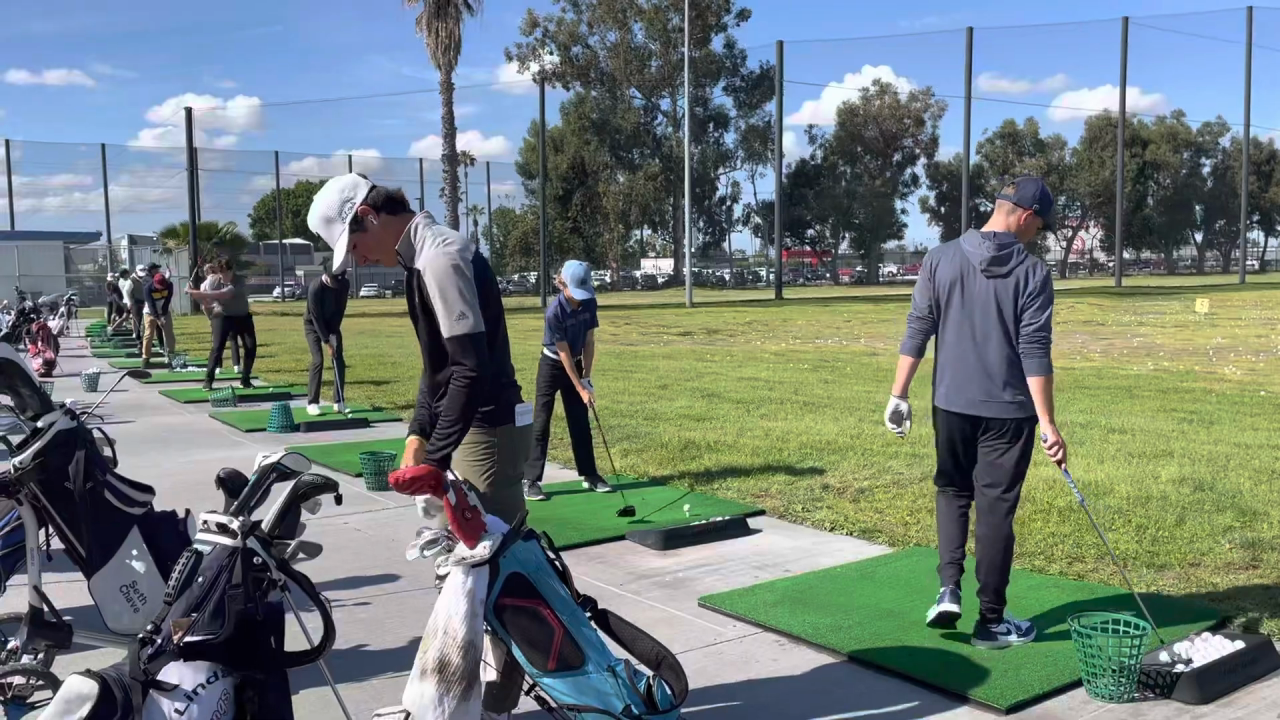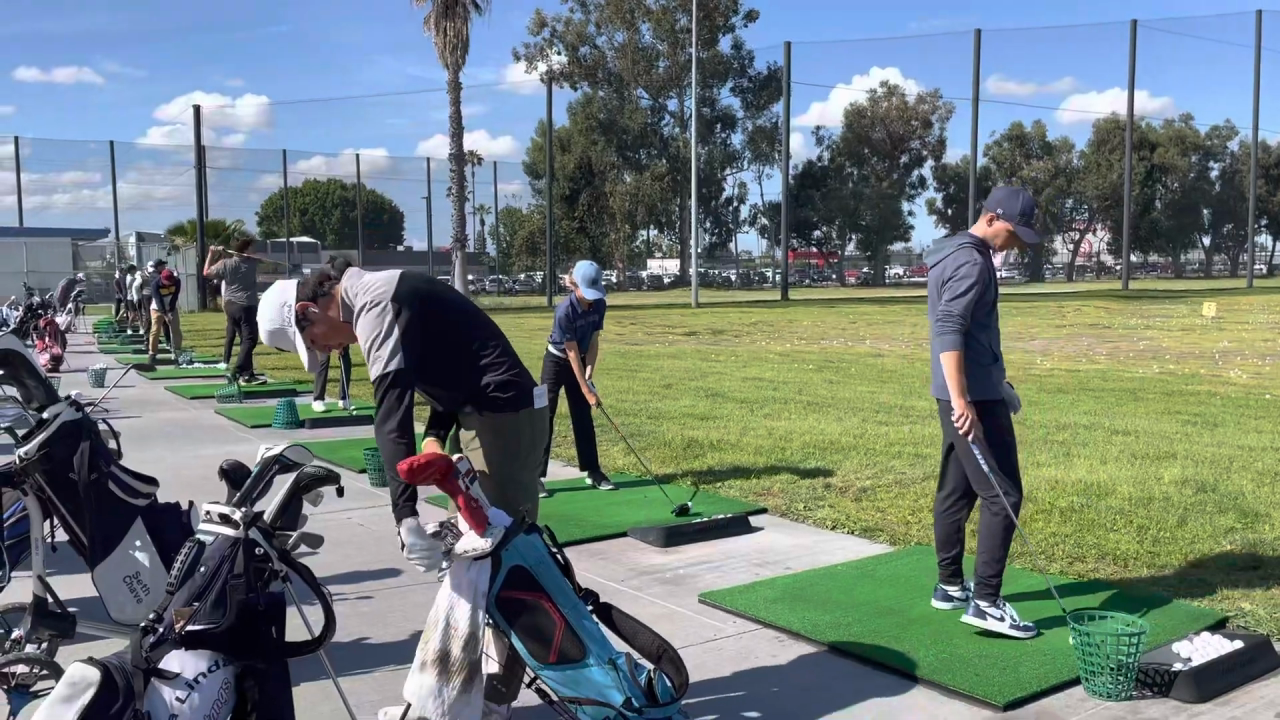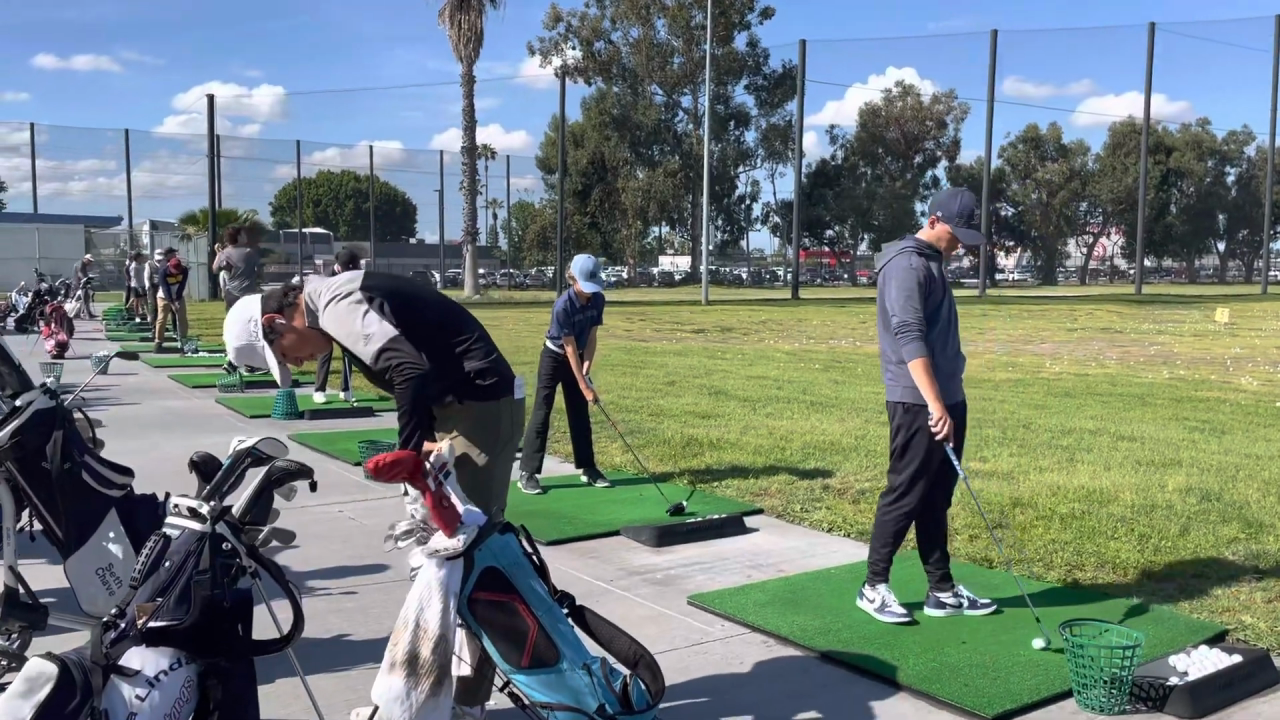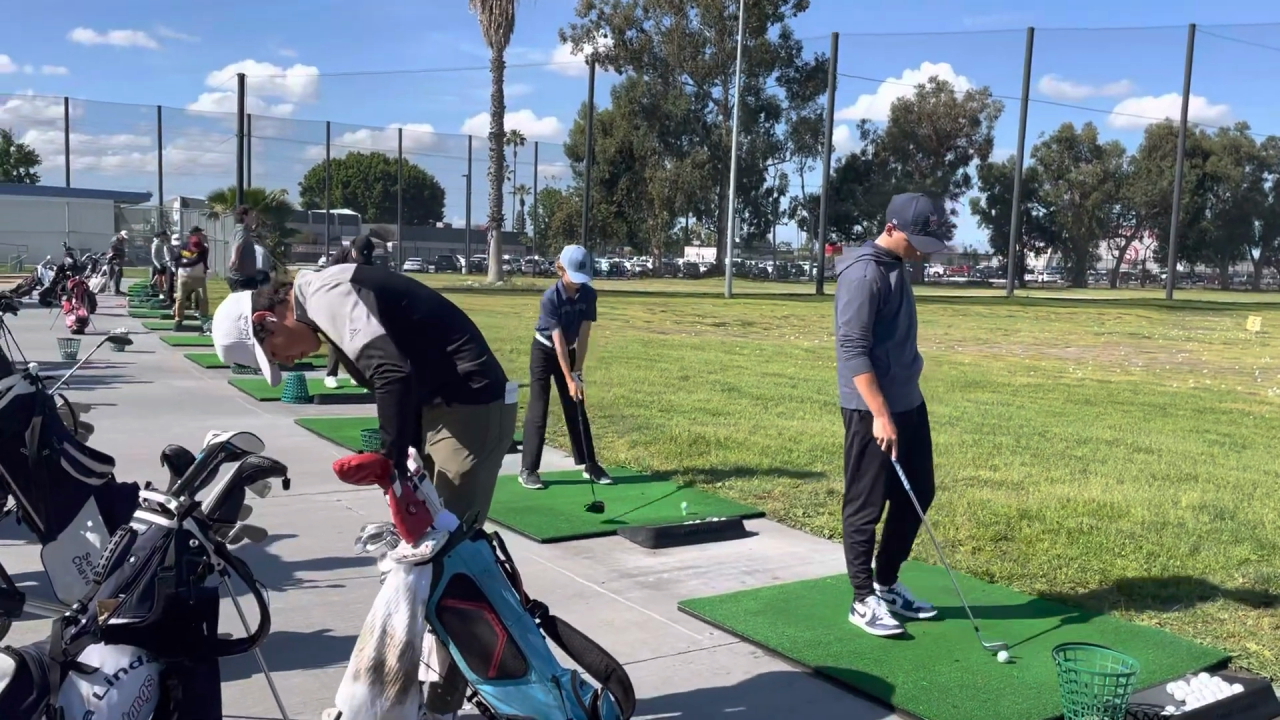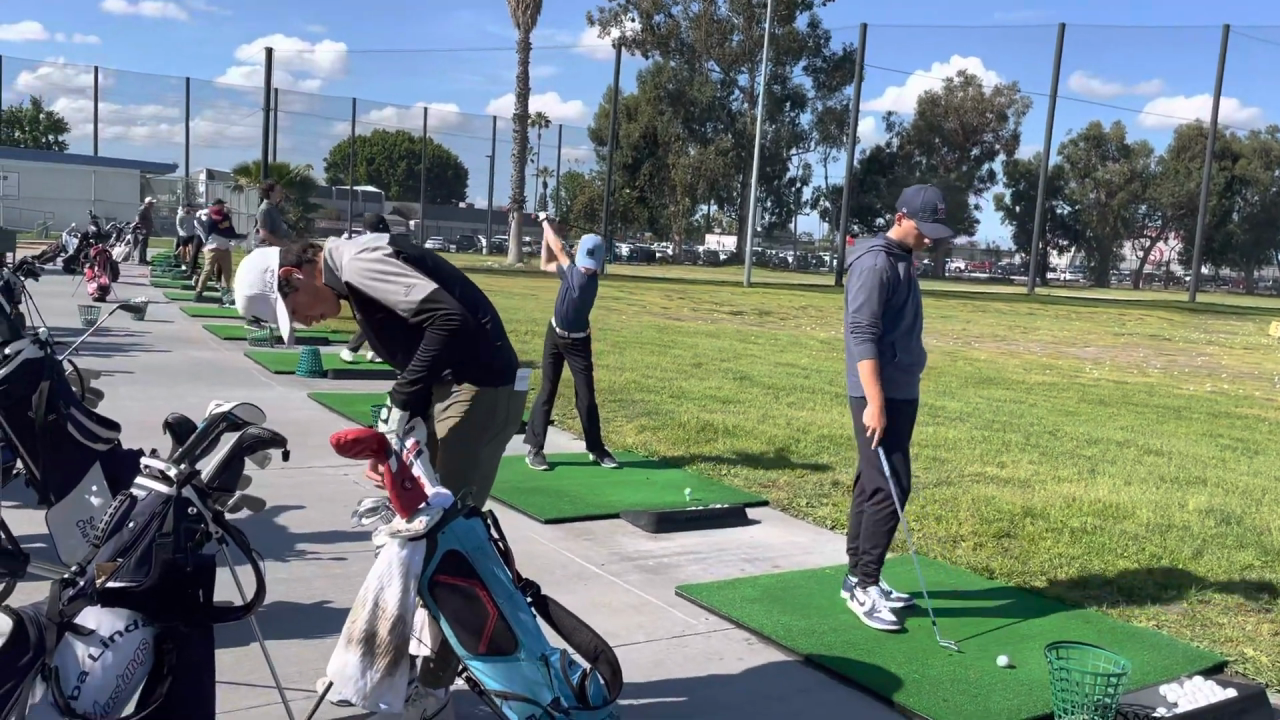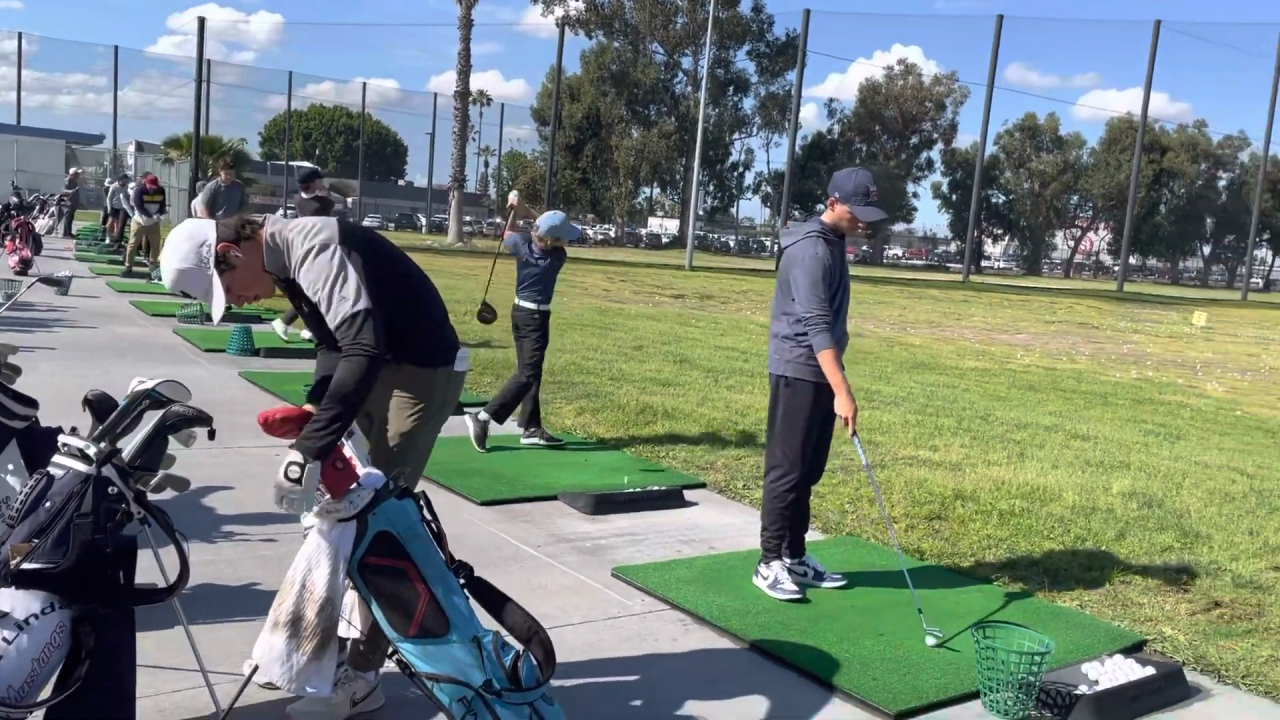
dt=0.7s
person 1, frame 1
left shoulder: (442, 257)
right shoulder: (423, 261)
left elbow: (472, 365)
left wrist: (436, 458)
right wrist: (418, 435)
left hip: (487, 428)
right hip: (467, 430)
person 1, frame 2
left shoulder: (373, 304)
right shoulder: (378, 294)
left elbow: (391, 412)
left wrist: (406, 517)
right wrist: (434, 436)
left hip: (504, 414)
right hip: (484, 412)
person 1, frame 3
left shoulder: (336, 304)
right shoulder: (339, 301)
left elbow: (412, 371)
left wrist: (407, 458)
right wrist: (425, 443)
left hip: (481, 403)
right hip: (460, 403)
person 1, frame 4
left shoulder: (325, 294)
right shoulder: (329, 298)
left elbow: (393, 374)
right elbow: (406, 373)
left wrist: (394, 468)
right wrist: (407, 465)
left hip: (469, 407)
right hip: (445, 406)
person 1, frame 5
left shoulder: (358, 261)
right shoulder: (352, 275)
left elbow: (450, 320)
left wrist: (399, 402)
right wrist: (396, 427)
left hip: (481, 390)
right hip: (449, 388)
person 1, frame 6
left shoulder: (314, 248)
right shoulder: (288, 259)
left elbow: (363, 352)
left wrist: (309, 449)
right wrist: (310, 420)
left hip: (420, 370)
right hip: (384, 369)
left ankle: (360, 677)
right ankle: (347, 634)
person 2, frame 1
left shoulder: (941, 258)
right shoulder: (1032, 271)
left elbow: (917, 330)
right elbow: (1035, 353)
left wrist: (899, 395)
right wrist: (1047, 423)
left hip: (951, 404)
right hip: (1008, 411)
left knee: (952, 496)
right knee: (996, 513)
left ankle: (947, 593)
right ankle: (990, 621)
person 2, frame 2
left shoulder: (952, 255)
right shoulder: (970, 261)
right elbow: (951, 332)
left wrist: (998, 382)
right wrist: (961, 398)
left hip: (963, 392)
right hip: (974, 398)
left knee: (955, 489)
right knee: (1001, 495)
left ankle: (950, 585)
right ankle: (986, 601)
person 2, frame 3
left shoulder: (932, 261)
right shoulder: (906, 265)
right elbow: (907, 339)
right wrist: (935, 404)
left hip: (947, 397)
right hip: (916, 404)
left knee: (936, 498)
right knee: (904, 495)
left ankle: (941, 590)
right ankle: (874, 587)
person 2, frame 4
left shoulder: (897, 266)
right shoulder: (863, 274)
right elbow: (852, 351)
right wrist: (880, 415)
left hip: (908, 401)
right hip: (870, 408)
left knee: (917, 493)
right knee: (866, 504)
left ankle: (887, 584)
right ankle: (863, 599)
person 2, frame 5
left shoulder: (902, 260)
right shoulder: (874, 263)
right elbow: (861, 337)
right wrist: (874, 403)
left hip: (902, 392)
right hip: (878, 395)
left knee: (874, 485)
right knee: (888, 487)
left ankle: (858, 576)
right ankle: (864, 587)
person 2, frame 6
left shoulder: (834, 242)
right shoulder: (811, 250)
right elbow: (816, 326)
left wrist: (837, 384)
right wrist: (843, 392)
left hip: (820, 373)
right hip: (798, 372)
left knee: (808, 472)
right knee: (787, 470)
left ankle: (795, 557)
right ankle: (769, 563)
person 3, frame 1
left shoulder: (589, 304)
right shoulder: (554, 311)
left elbow: (589, 341)
right elbow: (563, 352)
left wrist: (586, 377)
right wrist: (579, 388)
left hip: (575, 364)
right hip: (552, 366)
left knee: (580, 421)
right knee: (541, 421)
left ankle: (589, 474)
right ankle: (530, 480)
person 3, frame 2
left shoulder: (599, 305)
right shoulder: (565, 311)
left elbow: (593, 342)
right elbow: (572, 352)
left wrist: (589, 376)
right wrist: (586, 390)
left hip: (579, 363)
right hip: (557, 362)
left knee: (584, 418)
right knee: (545, 417)
left ankle: (593, 471)
person 3, frame 3
left shoulder: (598, 300)
right shoulder: (563, 306)
left elbow: (591, 338)
right elbow: (570, 347)
left wrist: (586, 371)
right wrist: (583, 385)
left hip: (577, 359)
right hip: (554, 358)
left knee: (581, 415)
right knee: (542, 413)
left ankle: (588, 468)
right ankle: (527, 473)
person 3, frame 4
left shoulder: (588, 294)
right shoulder: (551, 297)
left elbow: (582, 336)
right elbow: (558, 340)
left wrist: (578, 373)
right wrist: (568, 379)
left hip: (568, 352)
right hip: (544, 351)
left knee: (576, 409)
right knee: (538, 409)
left ankle: (589, 465)
right ankle: (528, 469)
person 3, frame 5
left shoulder: (587, 279)
right shoulder: (573, 269)
left elbow: (559, 250)
right elbow: (545, 265)
left wrist: (546, 222)
right wrist: (546, 231)
left hip: (578, 342)
right hip: (554, 335)
left knee: (586, 397)
right knee: (547, 392)
left ankle: (596, 449)
right ankle: (534, 448)
person 3, frame 6
left shoulder: (522, 244)
right shoulder: (556, 259)
left elbow: (508, 233)
right elbow: (558, 238)
left wrist: (515, 211)
right wrist: (525, 210)
left hip: (521, 310)
right hip: (536, 316)
left knee: (530, 371)
right knee: (528, 374)
left ankle: (531, 428)
right ankle: (483, 417)
